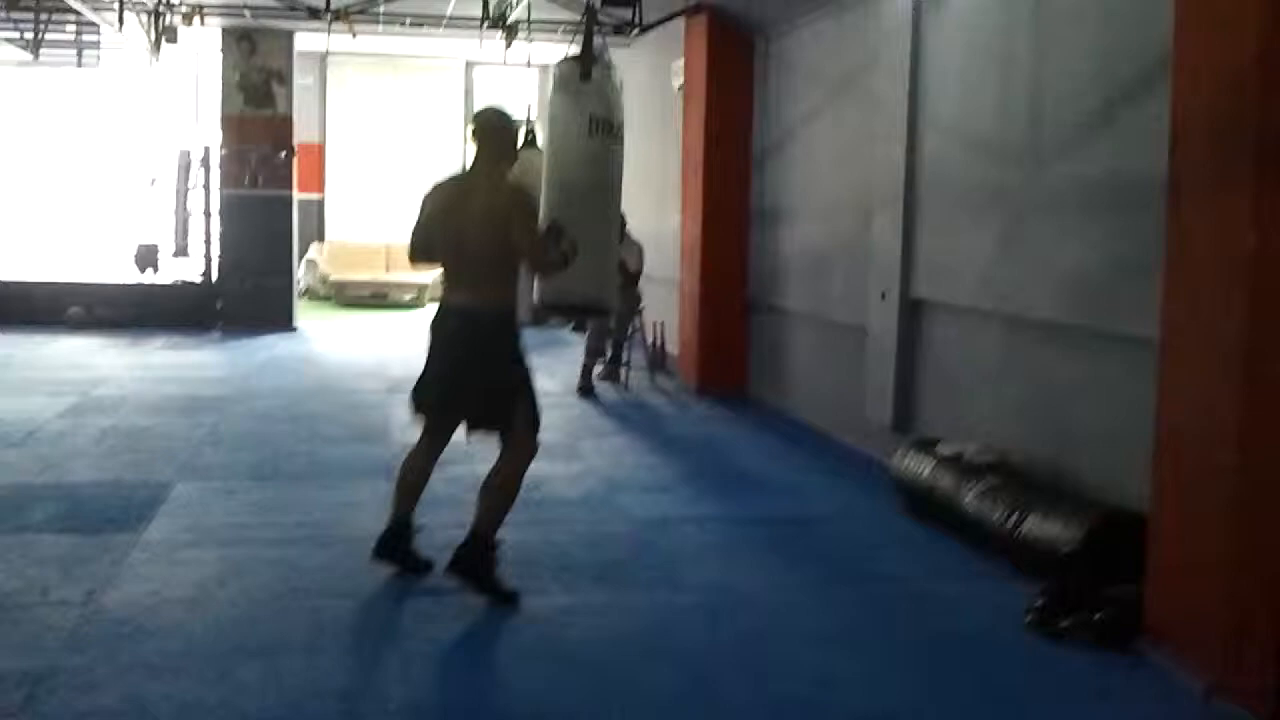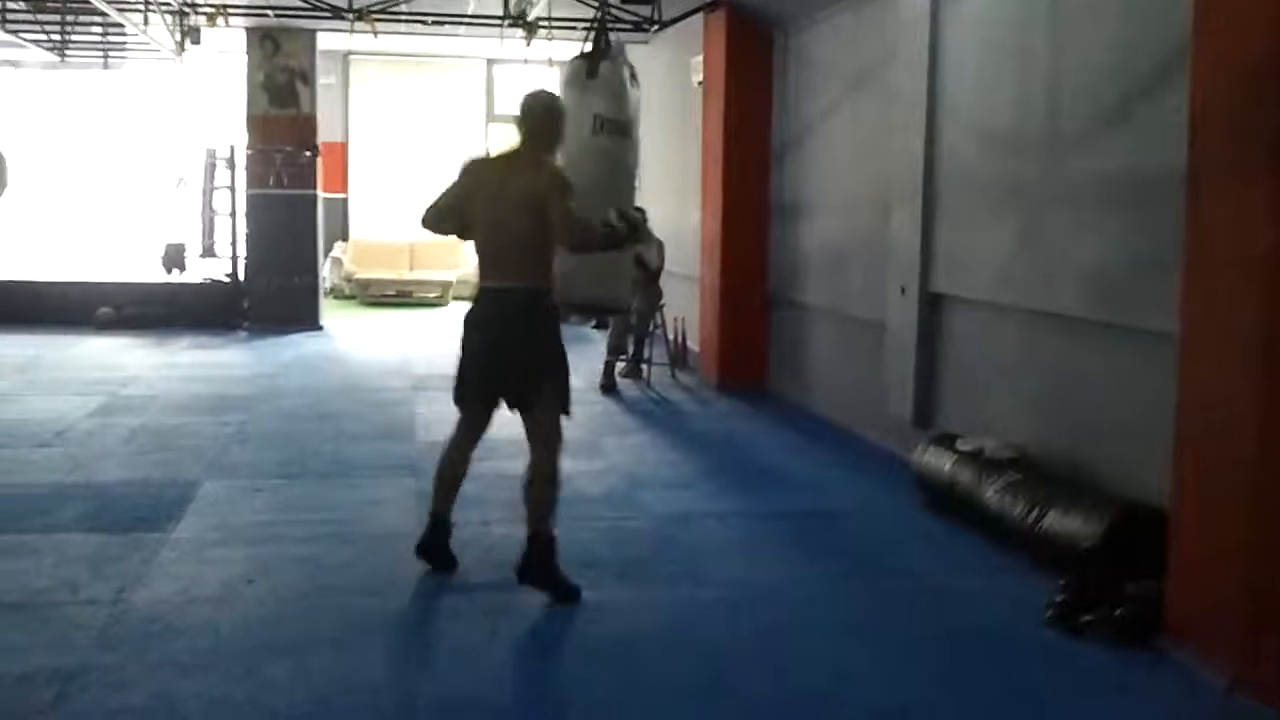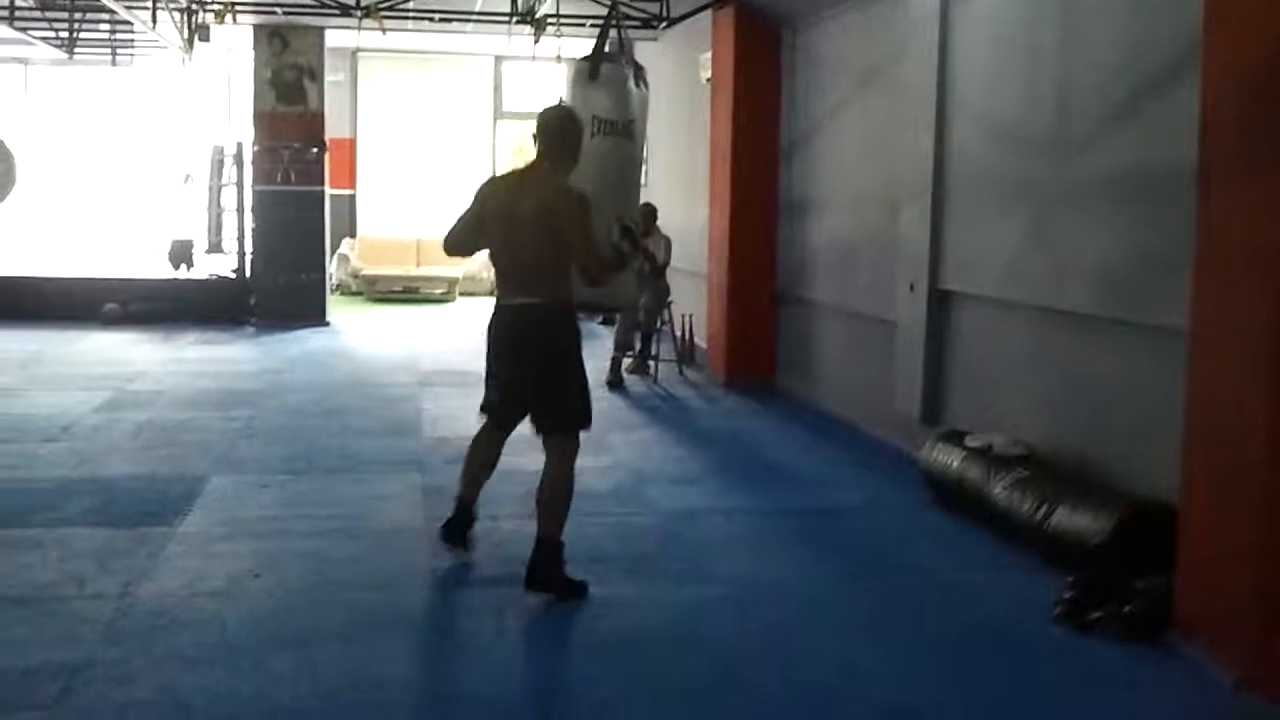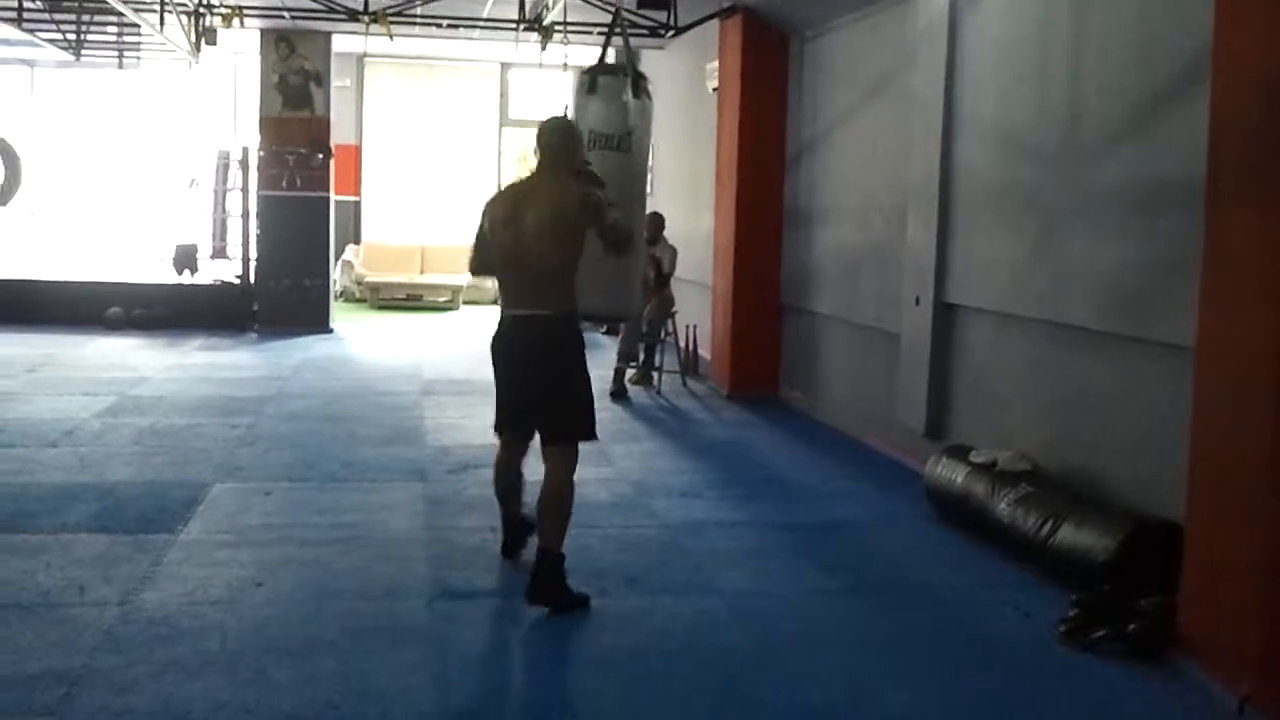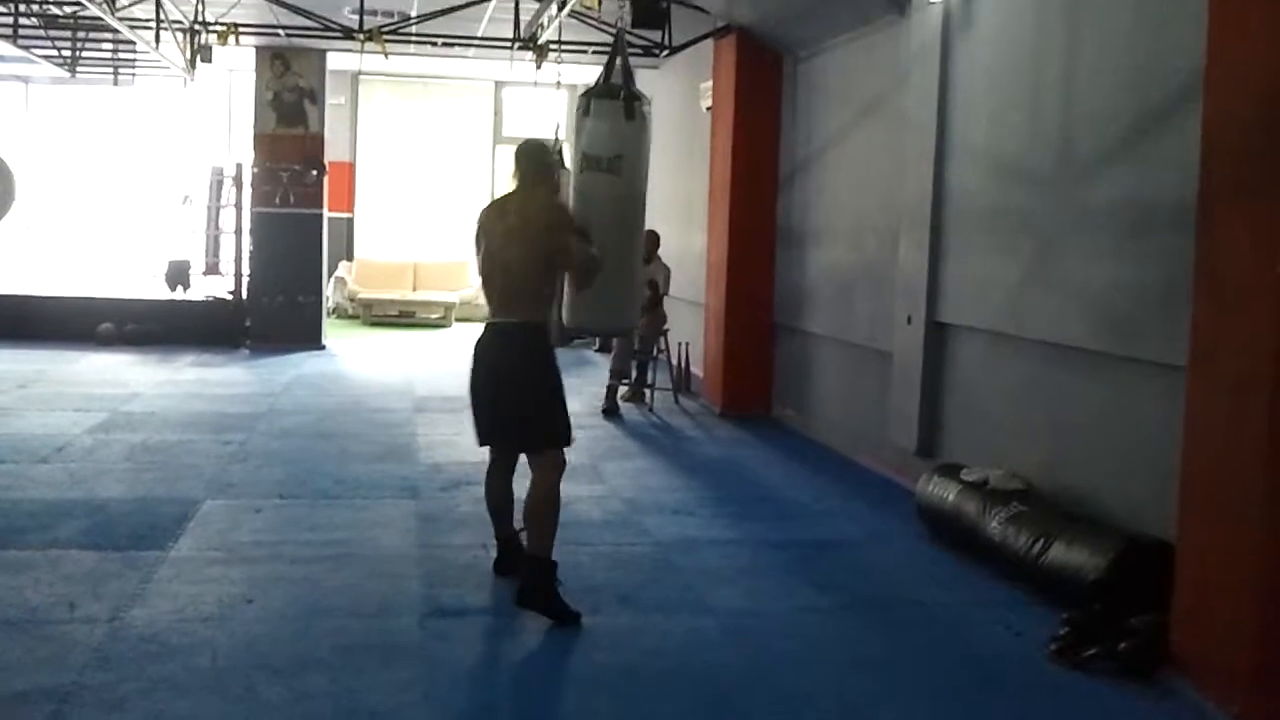
dt=0.2s
person 1, frame 1
left shoulder: (440, 194)
right shoulder: (513, 197)
left elbow: (418, 253)
right elbow: (538, 261)
right wrist: (562, 250)
left hip: (451, 323)
right hip: (492, 329)
left knee: (433, 435)
right knee: (521, 444)
left ankle: (397, 535)
right ankle: (475, 551)
person 1, frame 2
left shoulder: (477, 171)
right shoulder: (549, 179)
left elbow: (433, 219)
right elbow: (573, 238)
right wrist: (619, 233)
left hip: (486, 308)
right hip: (528, 311)
left knee: (469, 425)
right knee: (545, 437)
left ankle: (436, 533)
right ankle: (538, 556)
person 1, frame 3
left shoulder: (494, 189)
right shoulder: (568, 198)
left elbow: (454, 245)
right elbow: (592, 273)
right wrist: (621, 257)
left hip: (506, 322)
right hip: (550, 326)
left knee: (496, 425)
right knee: (562, 448)
left ankle: (460, 519)
right ankle: (545, 562)
person 1, frame 4
left shoulder: (500, 202)
right shoulder: (579, 199)
left elbow: (480, 266)
right elbow: (621, 243)
left hip: (510, 333)
right hip: (554, 336)
left knee: (512, 441)
right knee: (561, 458)
left ankle: (513, 530)
right ankle: (547, 574)
person 1, frame 5
left shoulder: (490, 214)
right shoulder: (549, 209)
right elbow: (583, 275)
right wrist: (581, 247)
left hip: (492, 343)
right hip: (527, 346)
left knee: (502, 457)
right knee: (547, 463)
left ankle: (508, 550)
right ankle: (538, 580)
